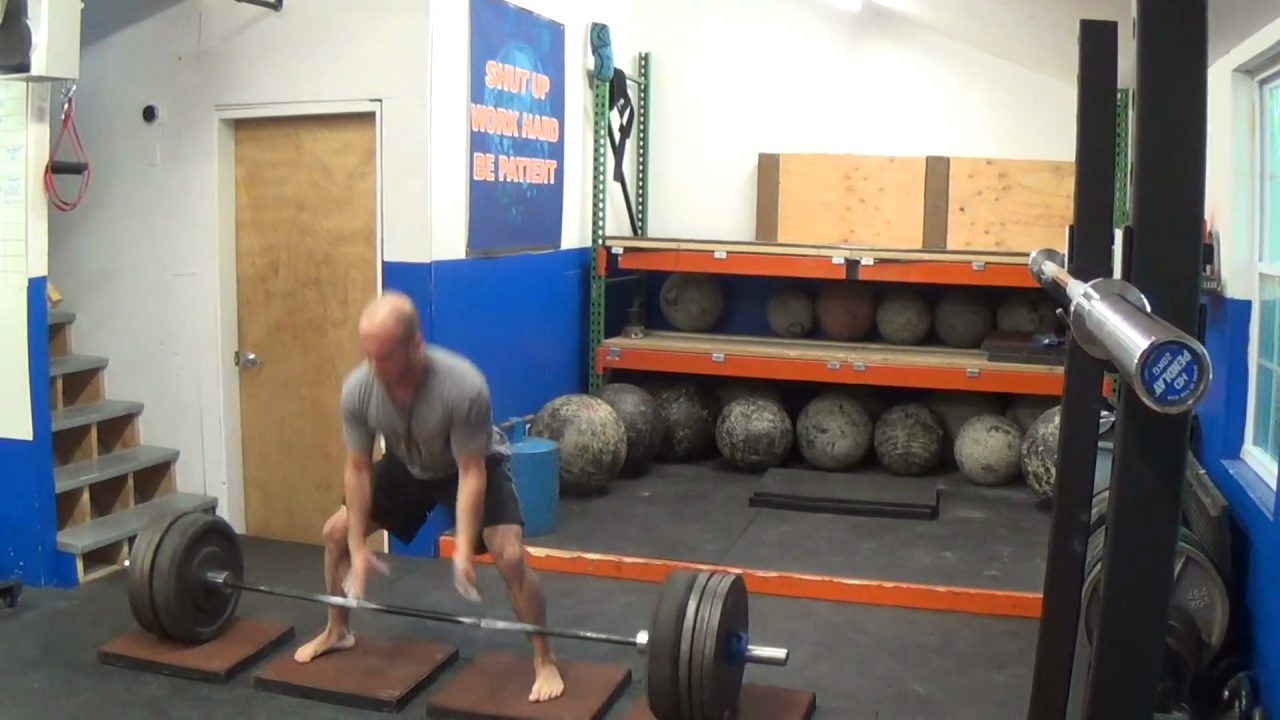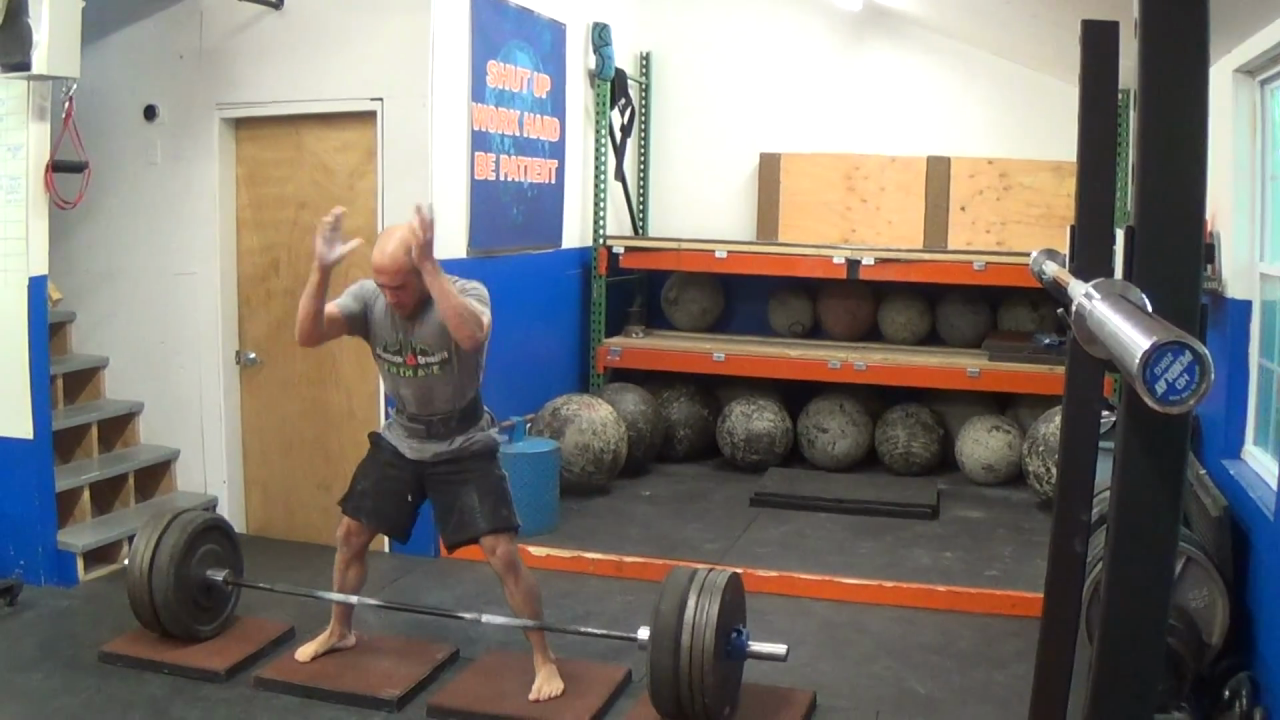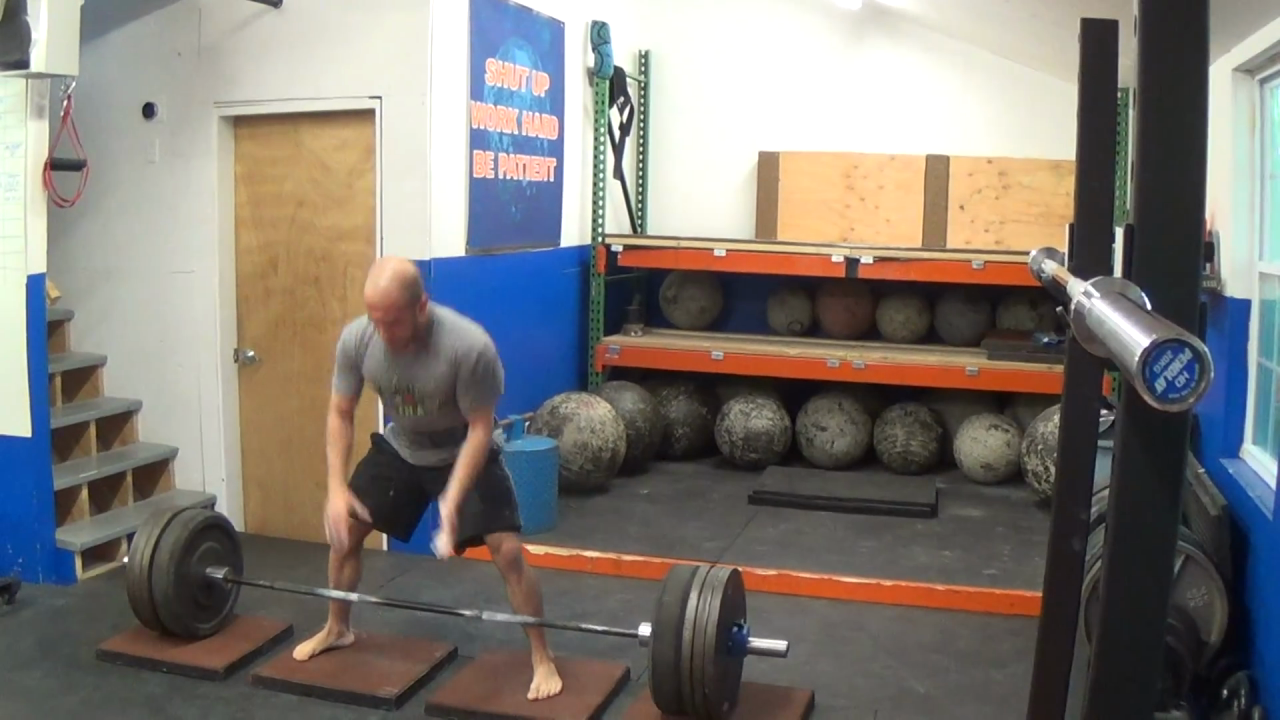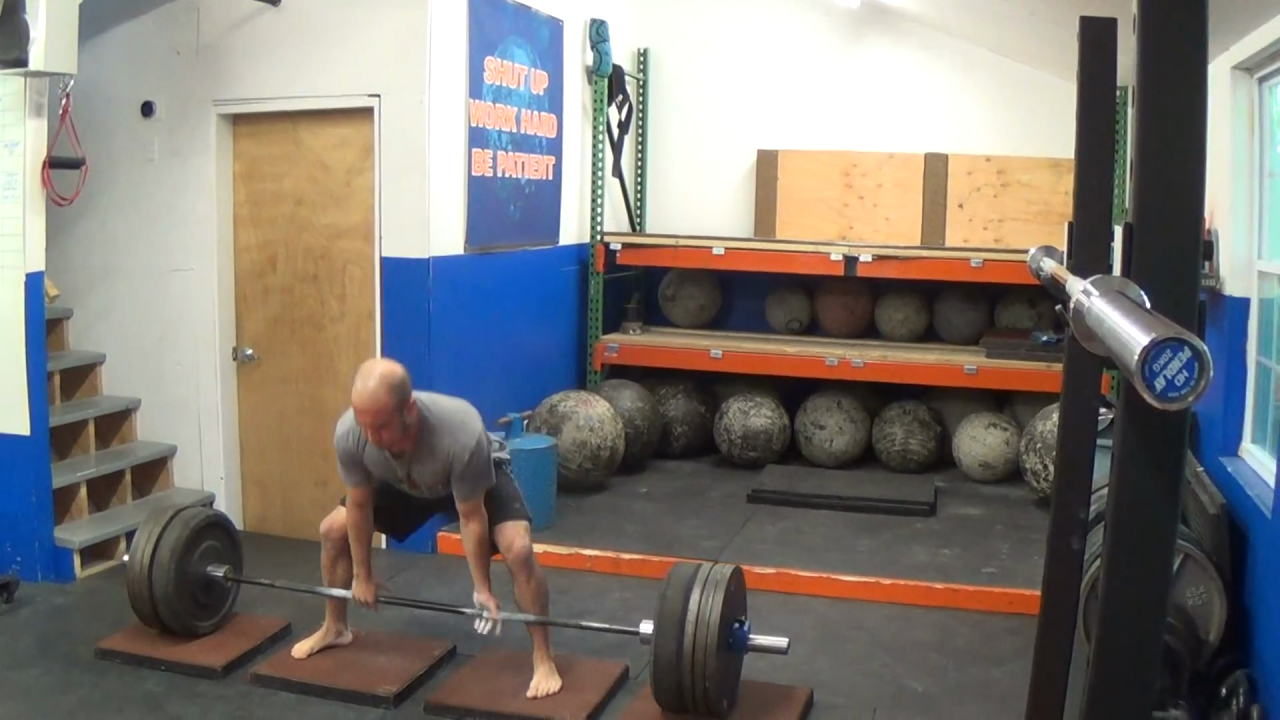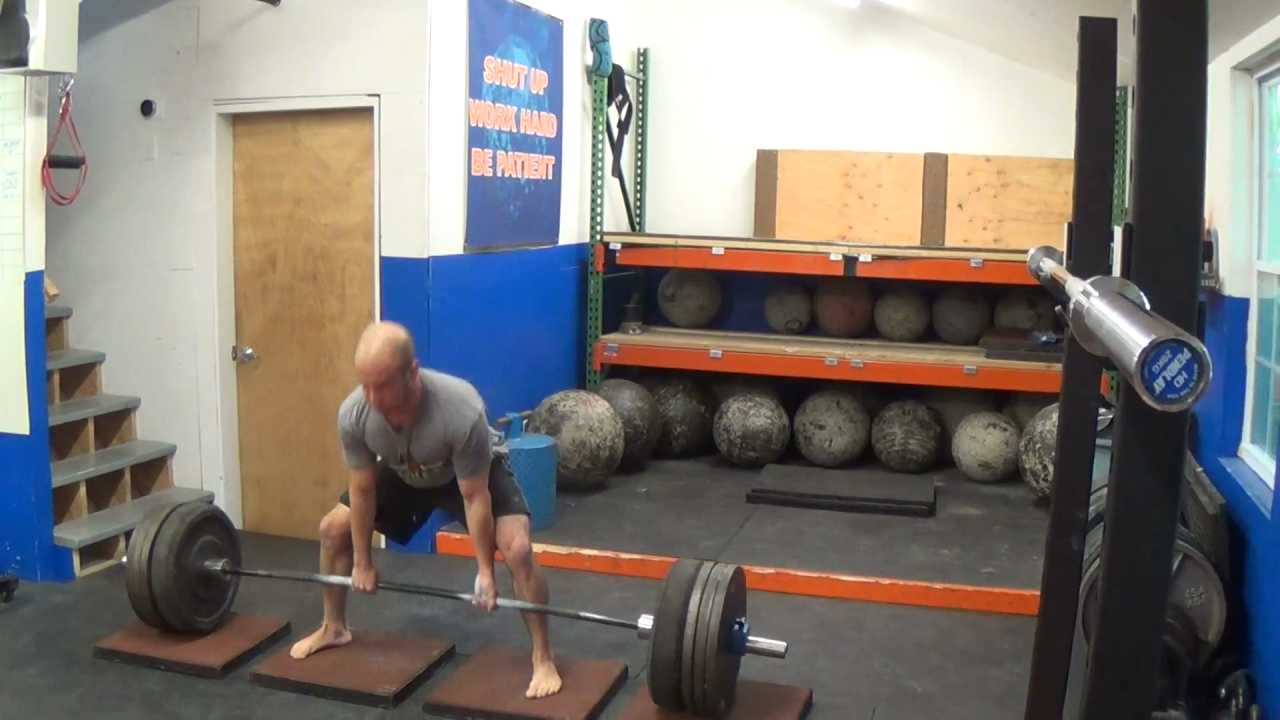
dt=0.2s
person 1, frame 1
left shoulder: (462, 388)
right shoulder: (357, 388)
left elbow: (471, 474)
right elbow: (359, 469)
left wrist: (465, 550)
right wrist: (358, 545)
left hip: (472, 464)
right hip: (406, 465)
left knee: (509, 557)
right knee: (336, 534)
left ankle: (544, 663)
right ankle: (337, 632)
person 1, frame 2
left shoulder: (466, 294)
right shoulder: (367, 297)
left elbow: (472, 340)
right elbow: (308, 334)
left wrist: (431, 272)
right wrist: (322, 267)
left hip: (465, 449)
right hip: (398, 443)
left knee: (503, 556)
right knee: (350, 538)
left ankle: (544, 662)
right ankle: (339, 632)
person 1, frame 3
left shoulder: (468, 346)
right shoulder: (356, 339)
left elbow: (480, 430)
right elbow: (340, 413)
left wrist: (452, 501)
right wrist: (337, 486)
left hip: (464, 448)
right hip: (400, 449)
left knee: (507, 554)
right knee: (340, 529)
left ankle: (542, 658)
right ankle: (337, 628)
person 1, frame 4
left shoulder: (462, 435)
right shoulder: (348, 435)
left elbow: (471, 517)
right elbow: (359, 506)
left wrist: (482, 587)
right wrist: (362, 574)
left hip: (479, 476)
left knee: (518, 550)
right knee: (333, 532)
left ankle: (543, 659)
right ankle: (335, 628)
person 1, frame 5
left shoulder: (463, 413)
right shoulder: (352, 414)
left elbow: (475, 497)
right elbow: (362, 490)
left wrist: (485, 572)
right wrist: (363, 563)
left hip: (476, 471)
right hip: (404, 473)
left knee: (516, 549)
right knee: (334, 529)
left ankle: (542, 659)
right ankle: (333, 628)
